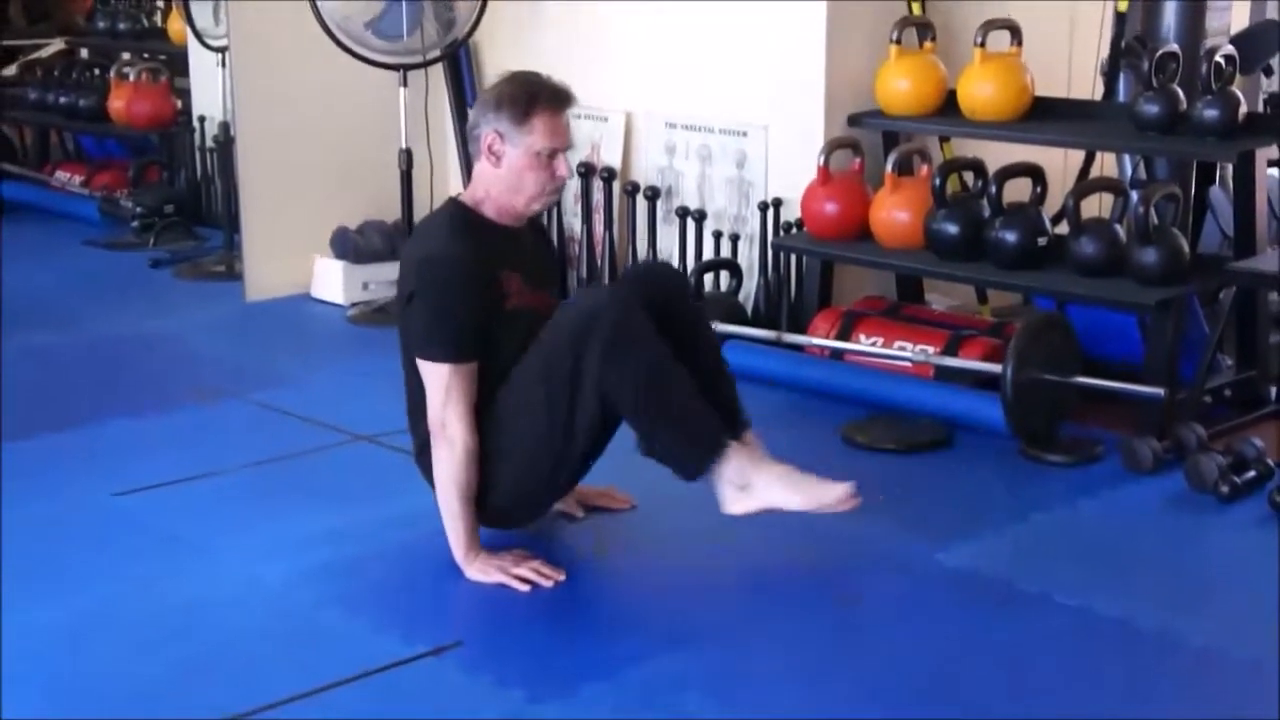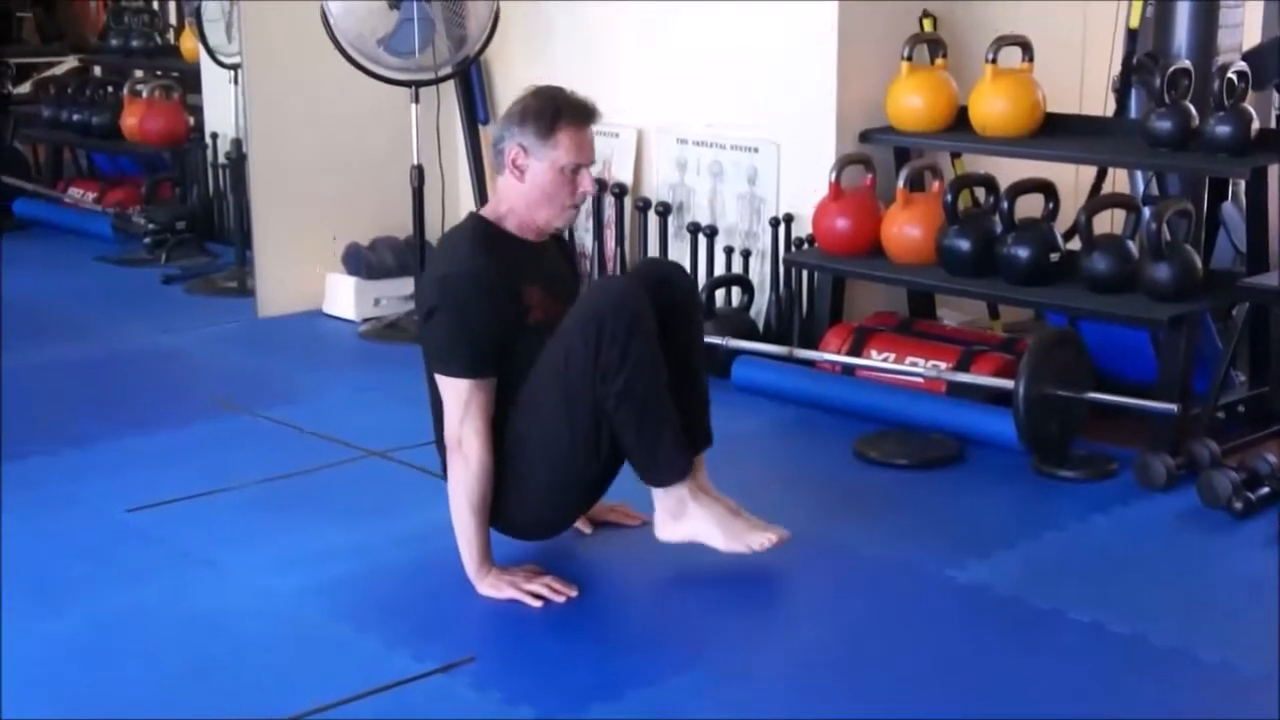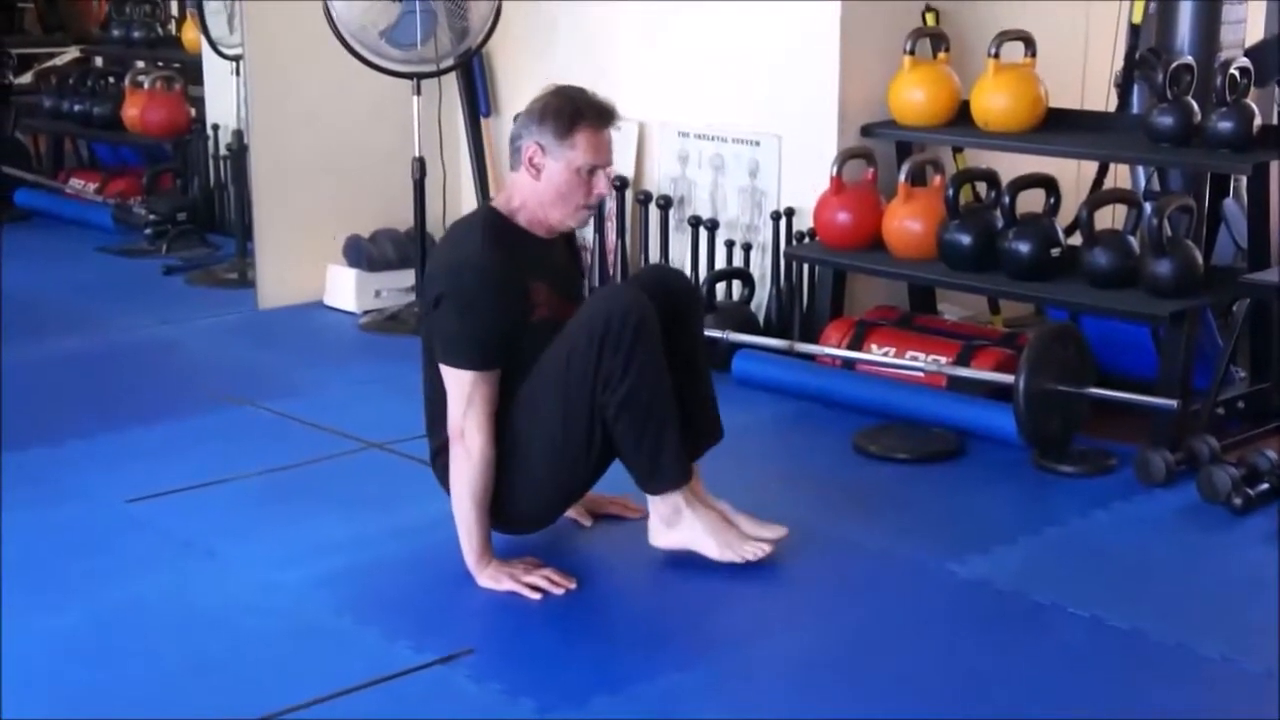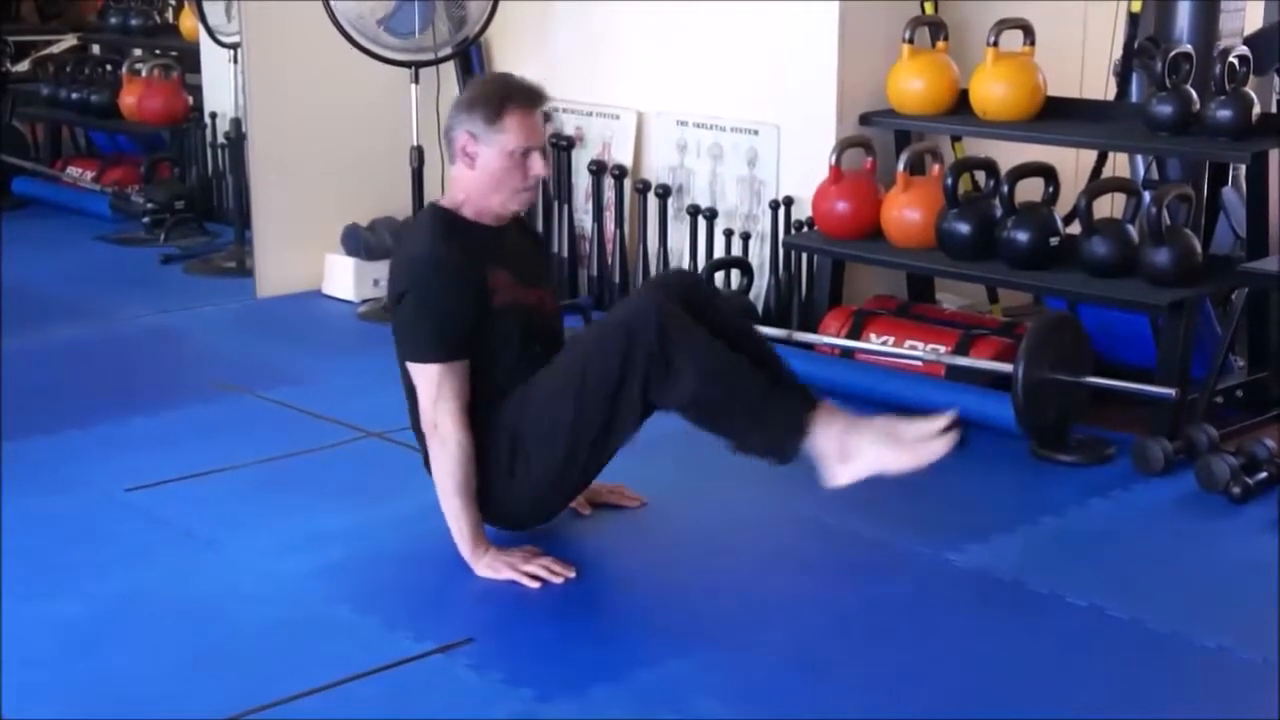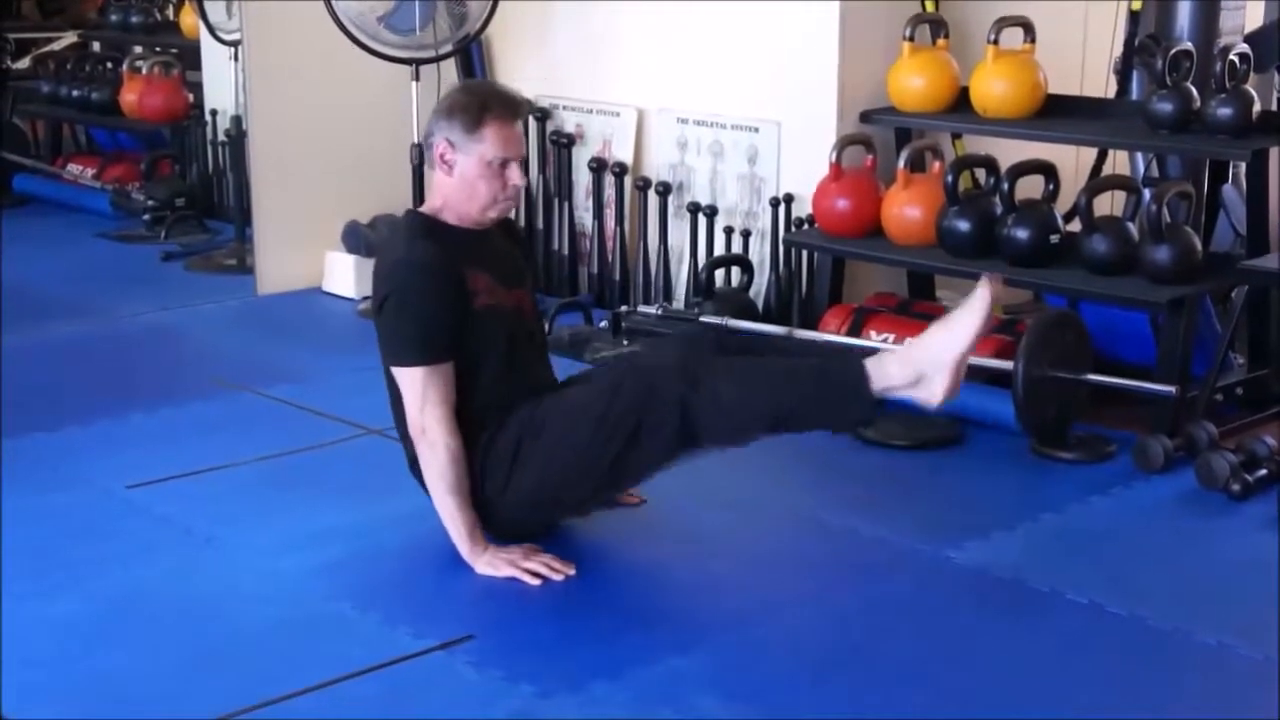
dt=0.4s
person 1, frame 1
left shoulder: (526, 233)
right shoulder: (446, 257)
right elbow: (447, 418)
left wrist: (558, 479)
right wrist: (470, 554)
left hip: (529, 455)
right hip: (495, 475)
left knee: (659, 285)
right knee: (604, 315)
left ankle: (740, 456)
right ankle: (733, 473)
person 1, frame 2
left shoulder: (547, 244)
right shoulder: (467, 271)
right elbow: (464, 432)
left wrist: (577, 497)
right wrist: (482, 571)
left hip: (556, 467)
right hip: (519, 487)
left knee: (664, 284)
right knee: (612, 306)
left ankle: (686, 487)
right ankle: (676, 502)
person 1, frame 3
left shoulder: (555, 241)
right shoulder: (477, 262)
right elbow: (468, 424)
left wrist: (570, 485)
right wrist: (482, 563)
left hip: (543, 458)
right hip: (506, 481)
left knee: (665, 291)
right knee: (620, 315)
left ankle: (680, 495)
right ankle: (672, 508)
person 1, frame 4
left shoulder: (513, 233)
right shoulder: (435, 258)
right elbow: (443, 418)
left wrist: (567, 469)
right wrist: (478, 551)
left hip: (533, 439)
right hip: (506, 470)
left knee: (681, 293)
right knee: (646, 320)
left ankle: (828, 427)
right ankle: (829, 441)
person 1, frame 5
left shoulder: (496, 235)
right shoulder: (416, 266)
right elbow: (429, 422)
left wrist: (572, 461)
right wrist: (476, 550)
left hip: (532, 445)
right hip: (500, 481)
left knee: (704, 354)
right knee: (676, 379)
left ankle: (899, 373)
right ankle: (892, 376)
